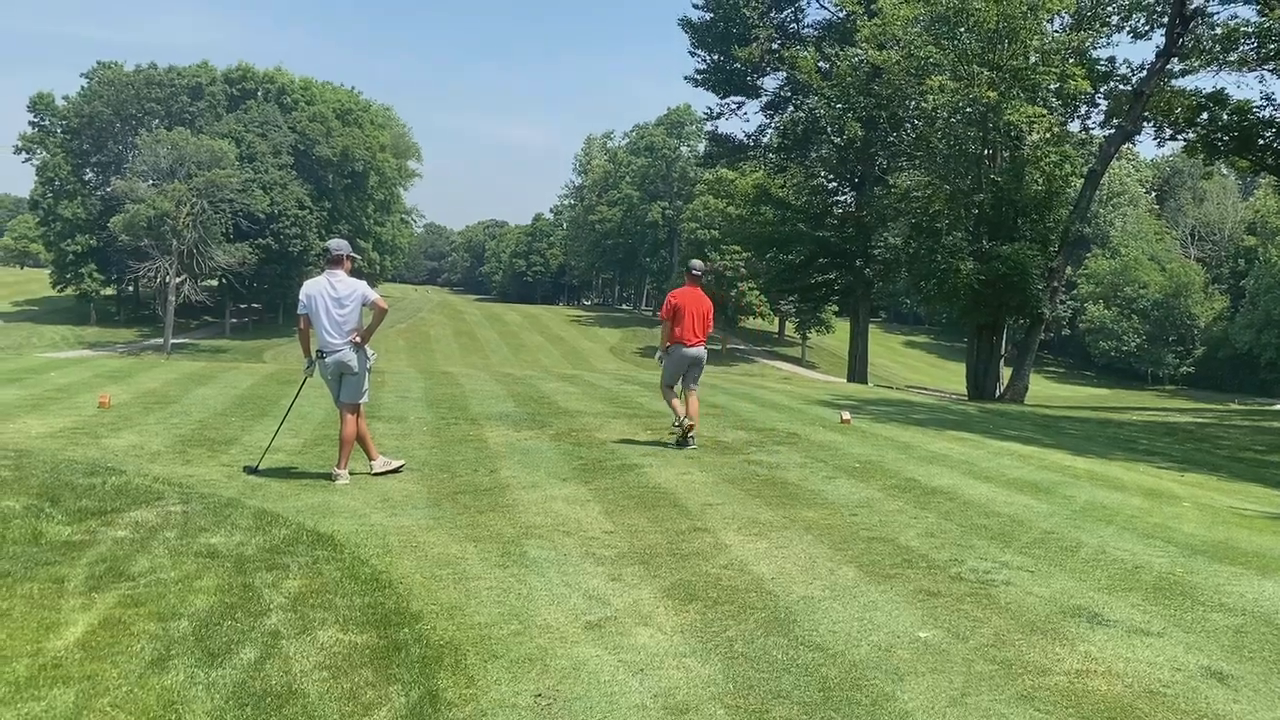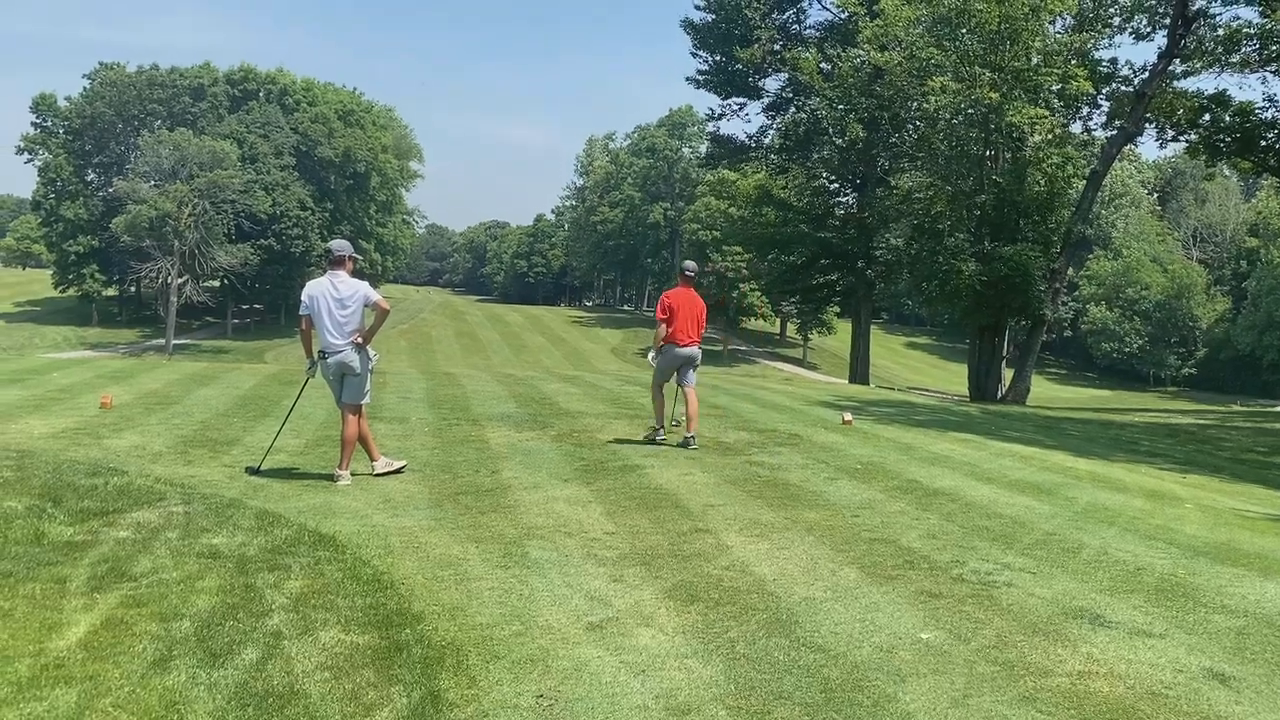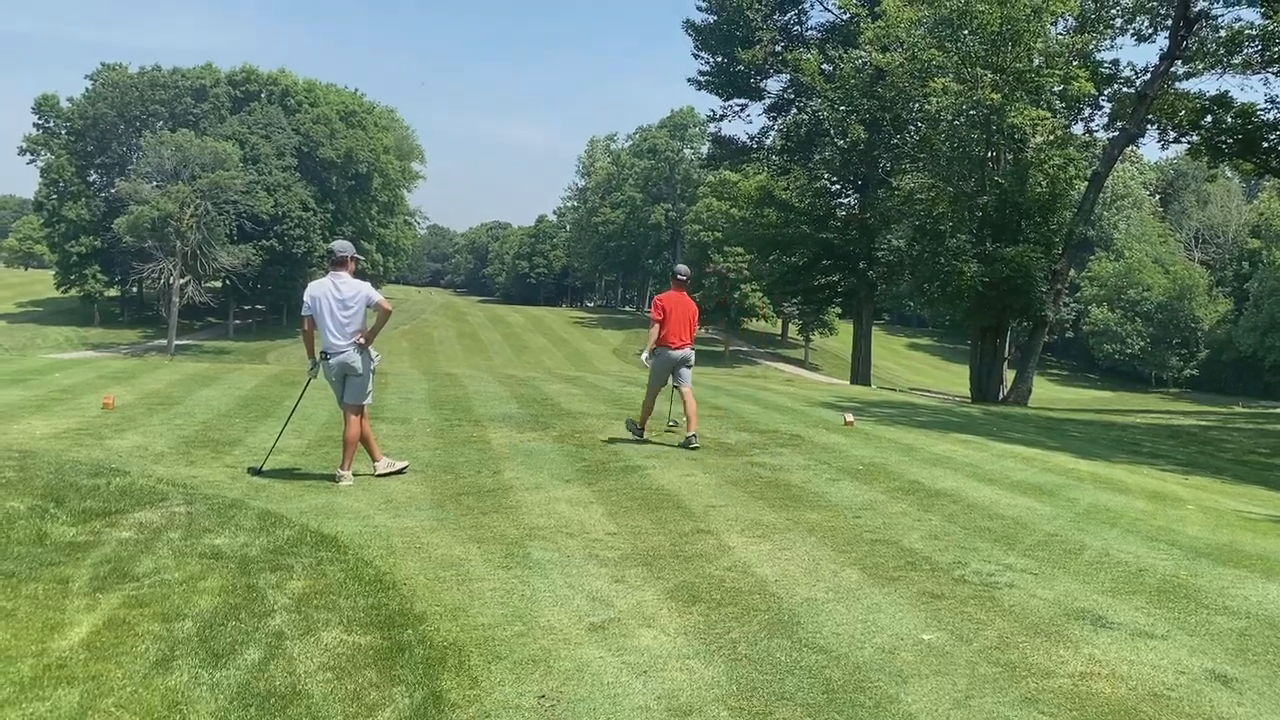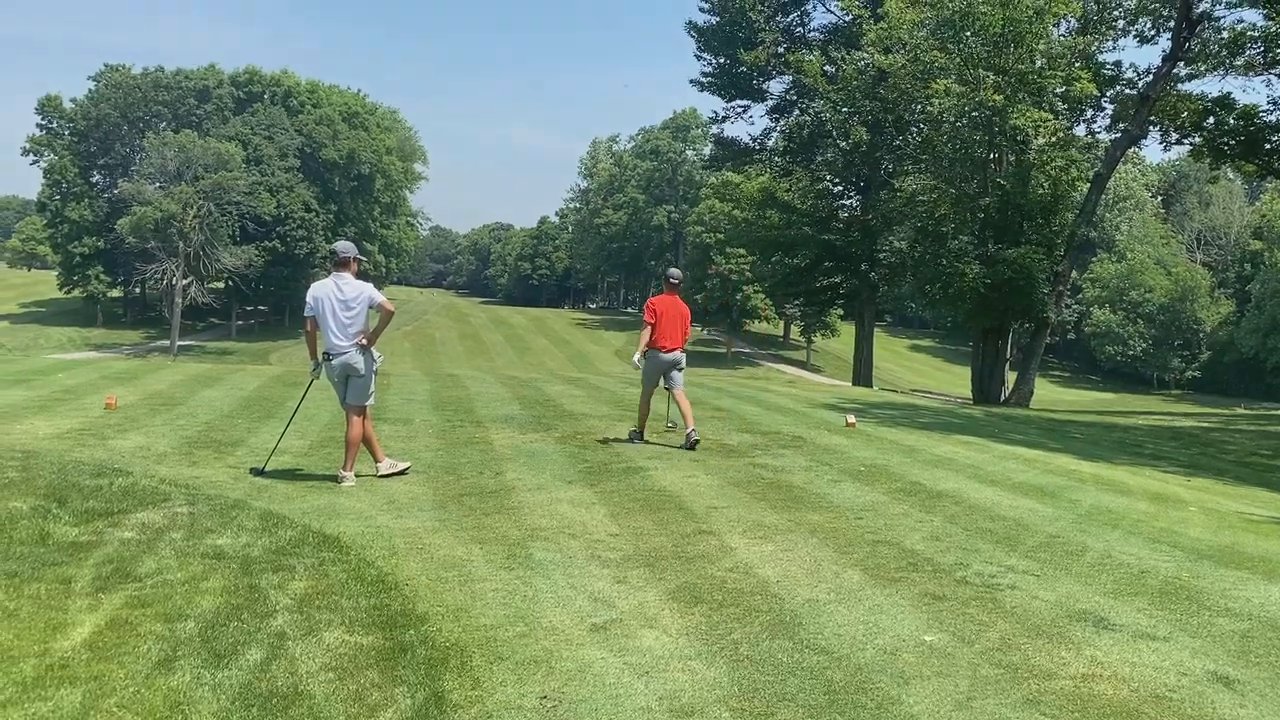
dt=0.1s
person 1, frame 1
left shoulder: (309, 287)
right shoulder: (356, 286)
left elbow: (302, 327)
right elbow: (382, 307)
left wrist: (308, 358)
right wrist: (367, 334)
left hip: (326, 358)
right hip: (353, 354)
left knee: (355, 411)
right knee: (350, 413)
left ankle: (376, 460)
right ankle: (341, 470)
person 1, frame 2
left shoulder: (311, 288)
right shoulder: (358, 286)
left elbow: (304, 327)
right elbow: (384, 307)
left wrist: (309, 359)
right wrist: (369, 335)
left hip: (328, 359)
right hip: (354, 355)
left knee: (356, 411)
right knee: (352, 413)
left ankle: (377, 461)
right ankle: (342, 471)
person 1, frame 3
left shoulder: (313, 288)
right shoulder: (360, 287)
left elbow: (307, 328)
right elbow: (386, 308)
left wrist: (311, 359)
right wrist: (371, 336)
left hip: (330, 359)
right hip: (357, 355)
left knee: (358, 412)
right knee: (354, 414)
left ankle: (379, 461)
right ankle: (344, 471)
person 1, frame 4
left shoulder: (316, 289)
right shoulder: (363, 288)
left elbow: (309, 329)
right elbow: (389, 309)
left wrist: (314, 360)
right wrist: (373, 337)
left hip: (333, 360)
right hip: (359, 356)
left knee: (361, 413)
right knee: (356, 415)
left ankle: (382, 462)
right ankle: (347, 472)
person 2, frame 1
left shoulder: (674, 296)
right shoulder: (707, 301)
left elbow: (667, 326)
right elbow: (708, 330)
left wrist: (661, 349)
left hip: (679, 349)
right hip: (700, 350)
left knee: (666, 387)
right knee: (691, 392)
left ankle: (683, 420)
right ankle: (688, 436)
person 2, frame 2
left shoulder: (668, 296)
right shoulder: (700, 301)
left elbow: (662, 325)
right elbow: (701, 330)
left wrist: (654, 349)
left hip: (672, 348)
right hip: (694, 349)
left knee: (657, 385)
right knee: (689, 392)
left ankle: (659, 428)
right ankle: (690, 436)
person 2, frame 3
left shoulder: (661, 299)
right shoulder: (692, 304)
left elbow: (655, 326)
right elbow: (693, 332)
left wrist: (647, 350)
left hip: (665, 351)
right hip: (686, 352)
left knee: (653, 390)
right knee: (687, 393)
left ankle: (640, 428)
right ankle: (691, 435)
person 2, frame 4
left shoulder: (654, 302)
right shoulder: (685, 308)
left elbow: (647, 329)
right elbow: (686, 336)
left wrist: (638, 352)
left hip: (656, 354)
right hip: (678, 355)
left knee: (646, 393)
right knee: (679, 394)
left ankle: (639, 432)
right ankle: (690, 431)
